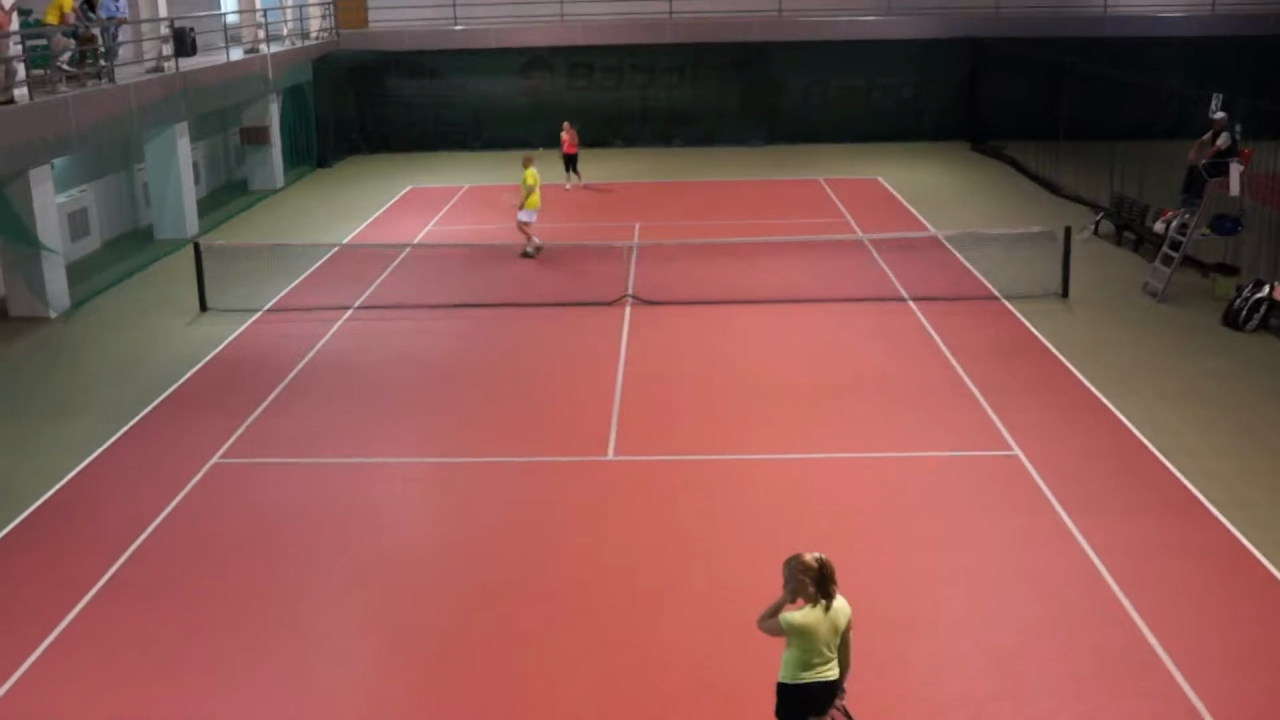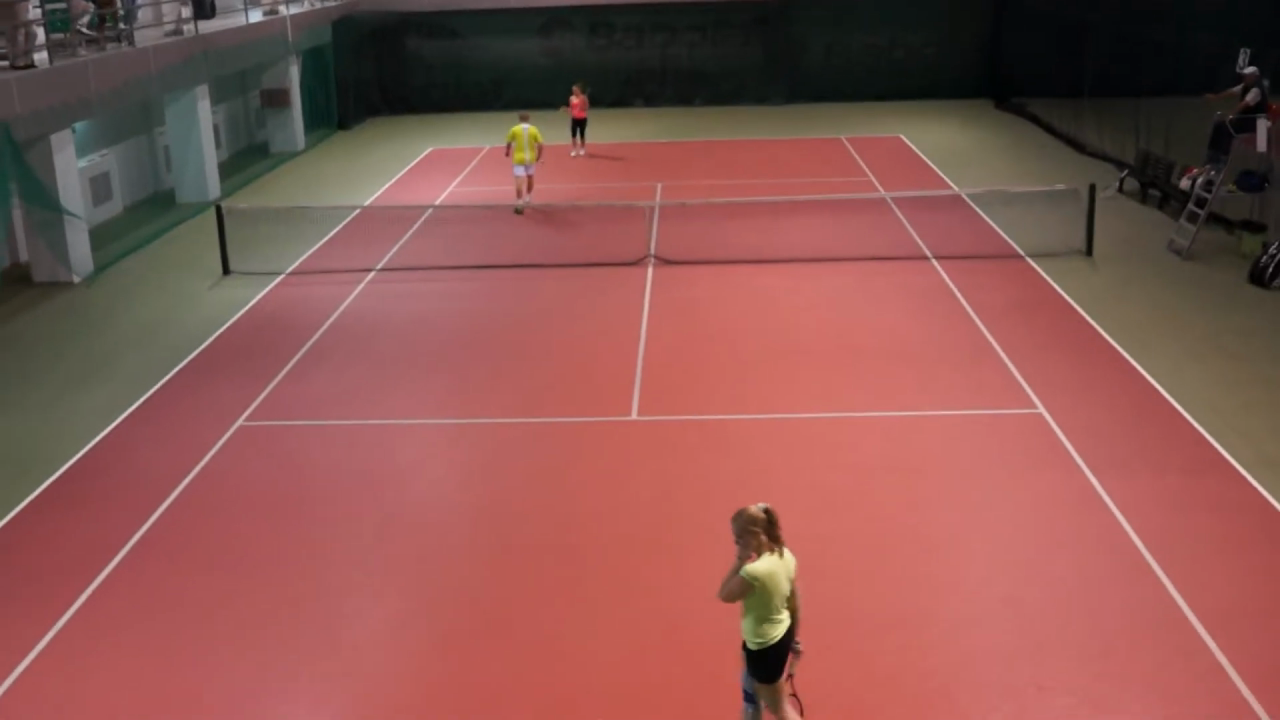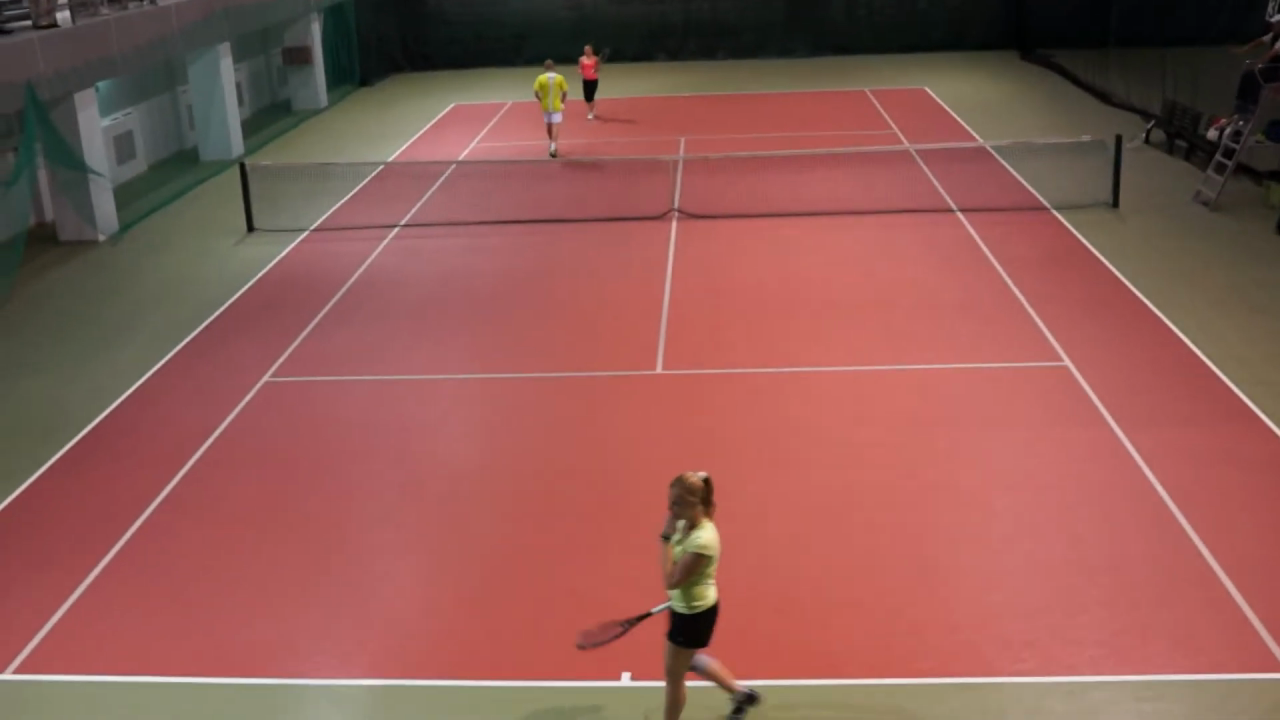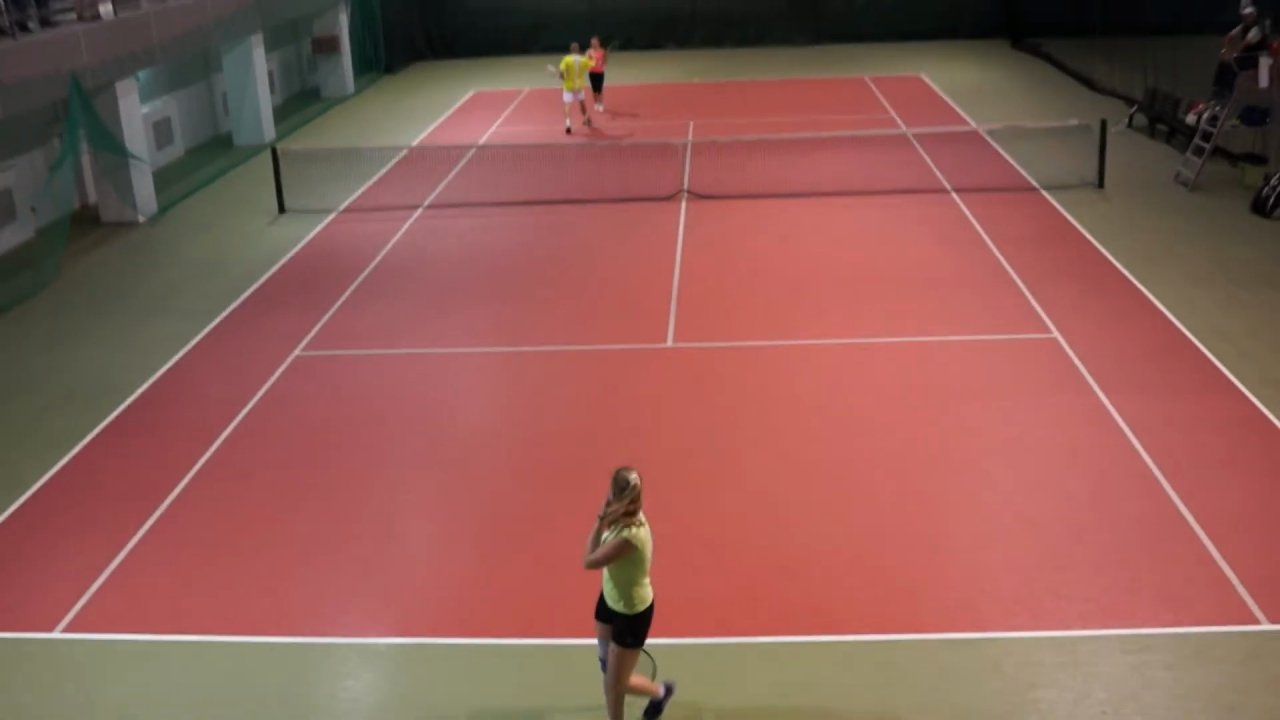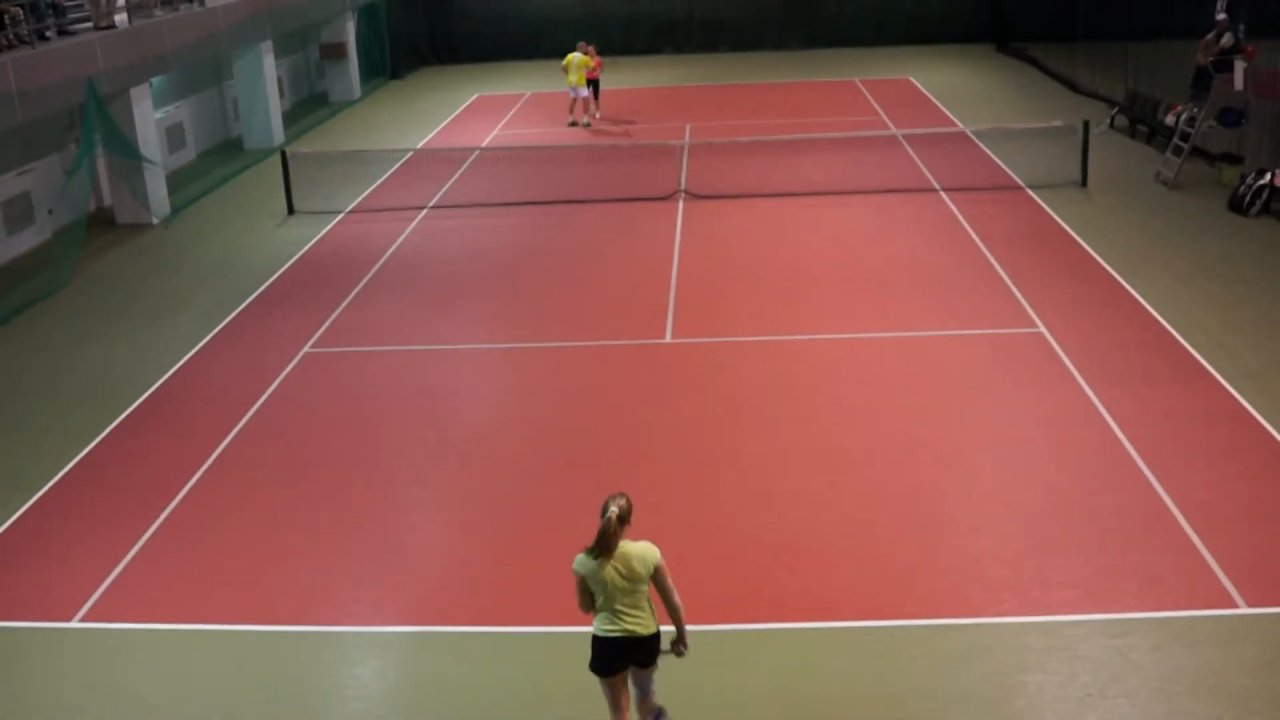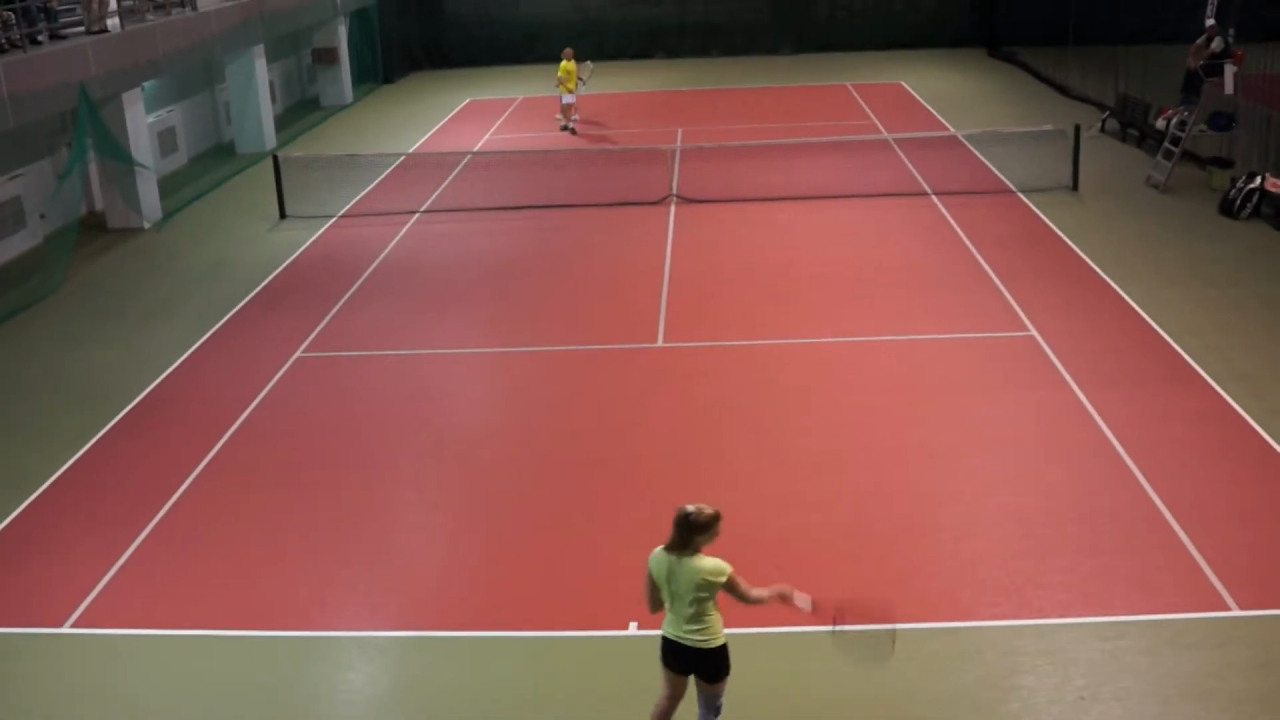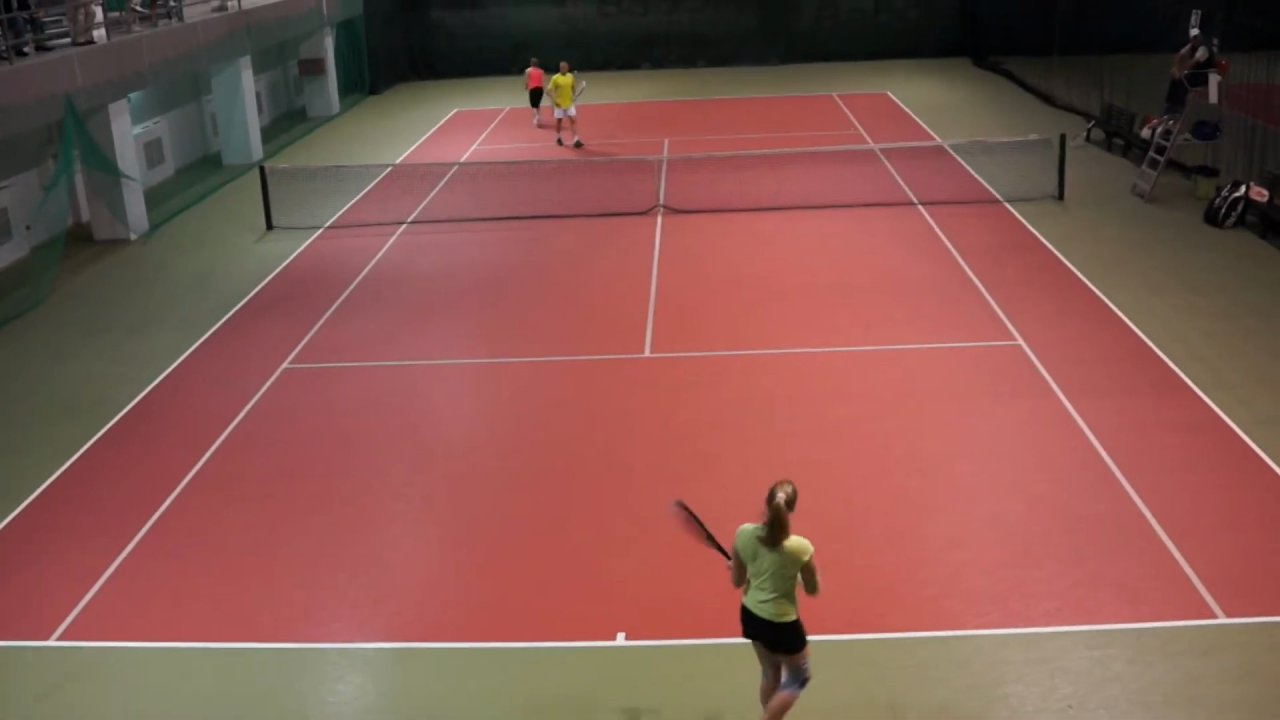
dt=0.7s
person 1, frame 1
left shoulder: (795, 620)
right shoulder: (841, 605)
left elbow: (761, 623)
right elbow: (845, 652)
left wrist: (784, 599)
right wrist: (840, 684)
left hip: (796, 690)
right hip: (828, 685)
person 1, frame 2
left shoulder: (755, 571)
right shoulder: (783, 554)
left elbow: (724, 595)
right elbow: (793, 602)
left wrist: (740, 560)
right wrist: (793, 638)
left hip: (764, 647)
right hip: (777, 637)
right knee: (751, 694)
person 1, frame 3
left shoulder: (702, 541)
right shoulder: (686, 524)
left elbow: (671, 581)
left wrist: (666, 539)
left hip: (694, 613)
right hip: (688, 608)
left knee: (673, 676)
right knee: (691, 661)
right ankle: (742, 694)
person 1, frame 4
left shoulder: (630, 532)
right shoulder: (622, 520)
left elbow: (590, 561)
left wrist: (601, 518)
left hip: (631, 613)
right hip: (610, 601)
left knee: (617, 685)
right knee: (607, 667)
left ankle: (660, 692)
person 1, frame 5
left shoulder: (584, 562)
right shoulder: (648, 552)
left elbow: (586, 608)
right elbow: (673, 603)
right wrist: (681, 636)
left hip: (608, 641)
right hip: (647, 636)
right knee: (645, 687)
person 1, frame 6
left shoulder: (657, 557)
right shoulder: (714, 568)
left elbow: (653, 606)
right elbow: (750, 597)
right wrist: (778, 591)
left hip: (671, 642)
right hip: (707, 649)
left knee: (670, 697)
person 1, frame 7
left shoulder: (744, 534)
right shoulder: (800, 547)
left elbow: (737, 582)
right elbow: (812, 590)
left hip: (750, 614)
right hip: (781, 621)
left knee: (771, 673)
right knee: (798, 678)
